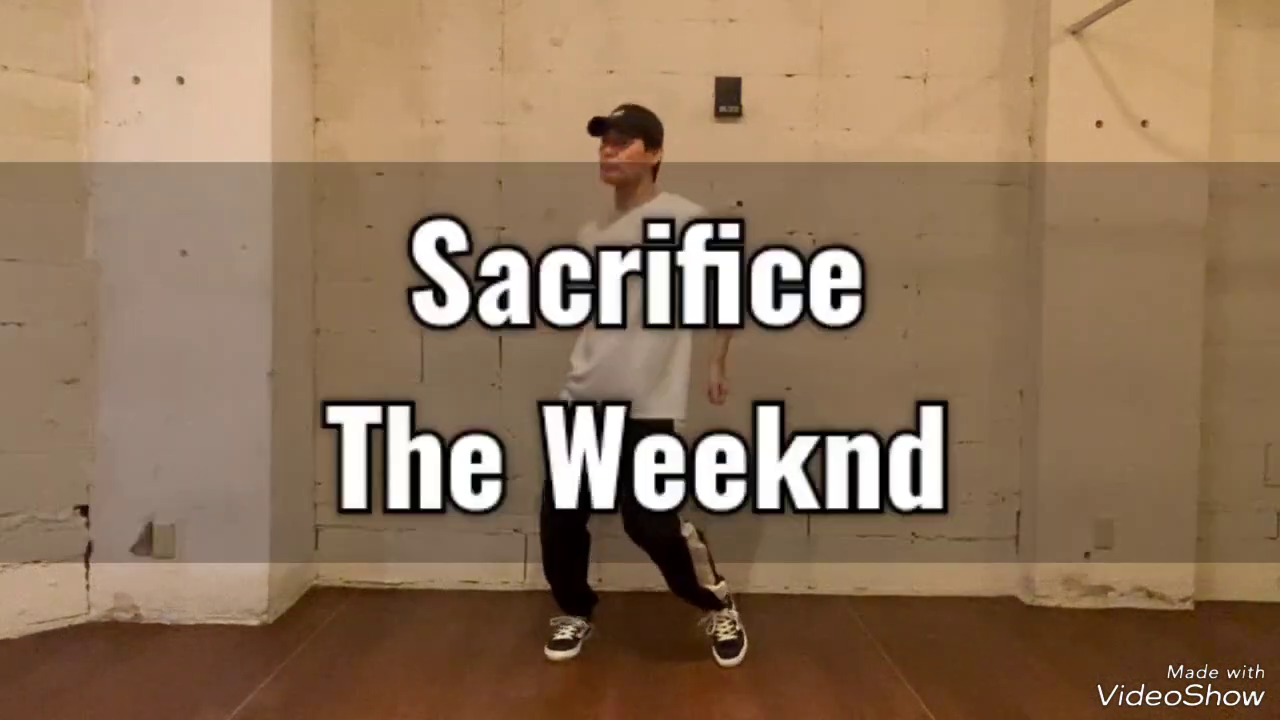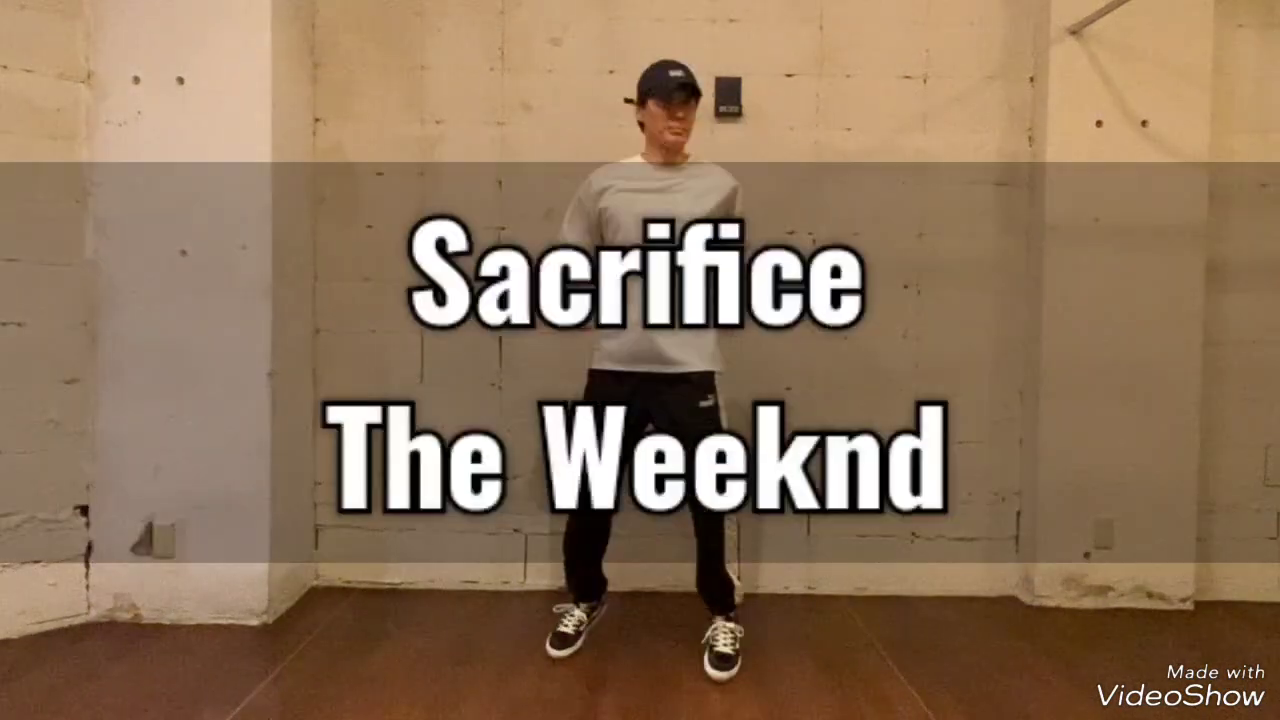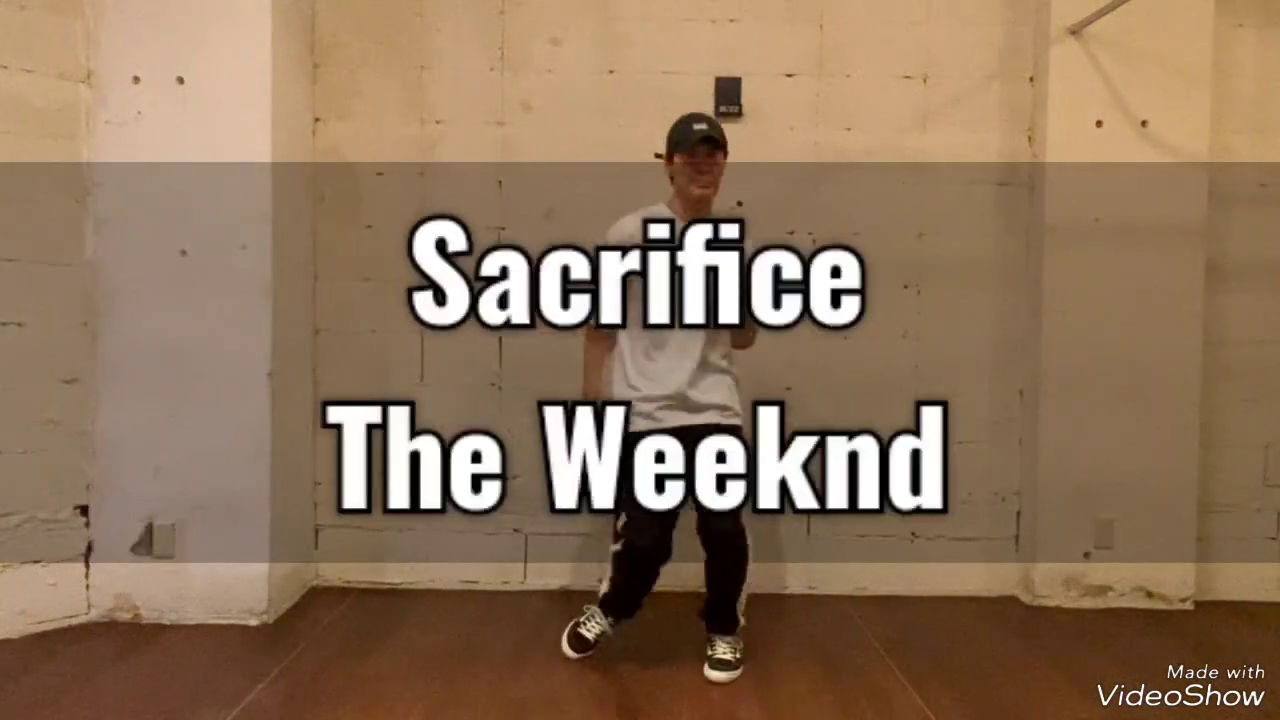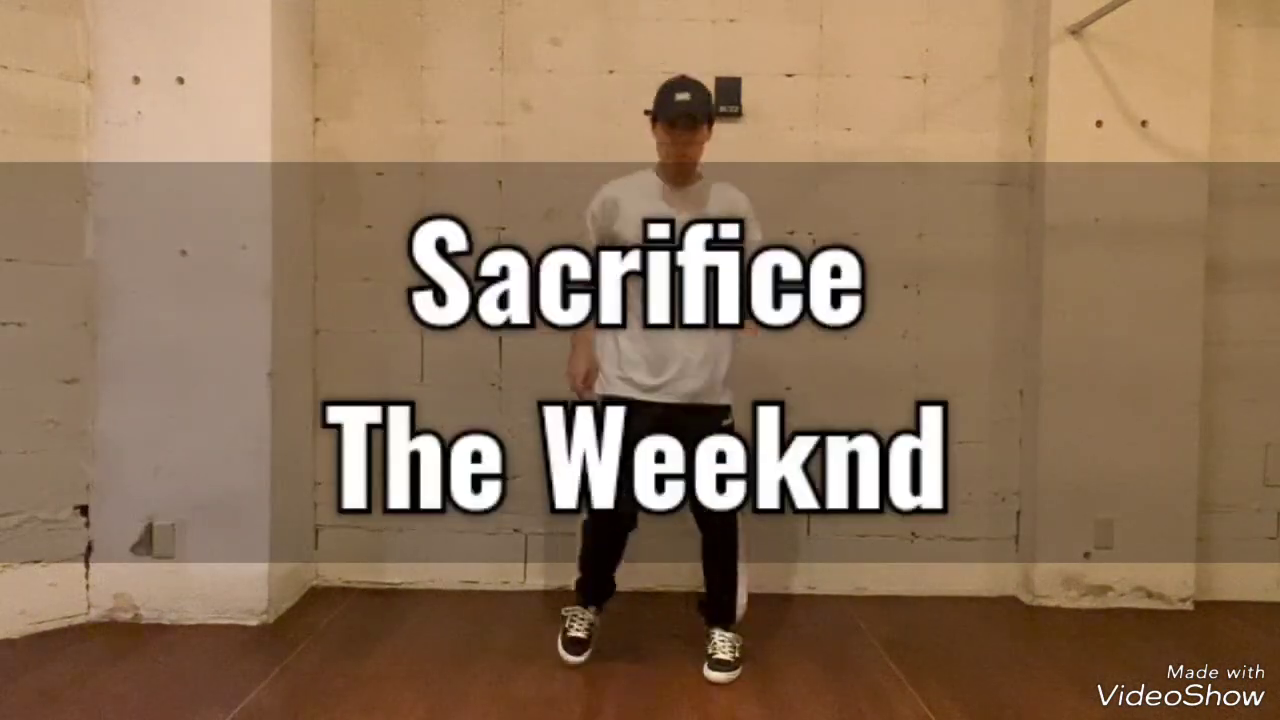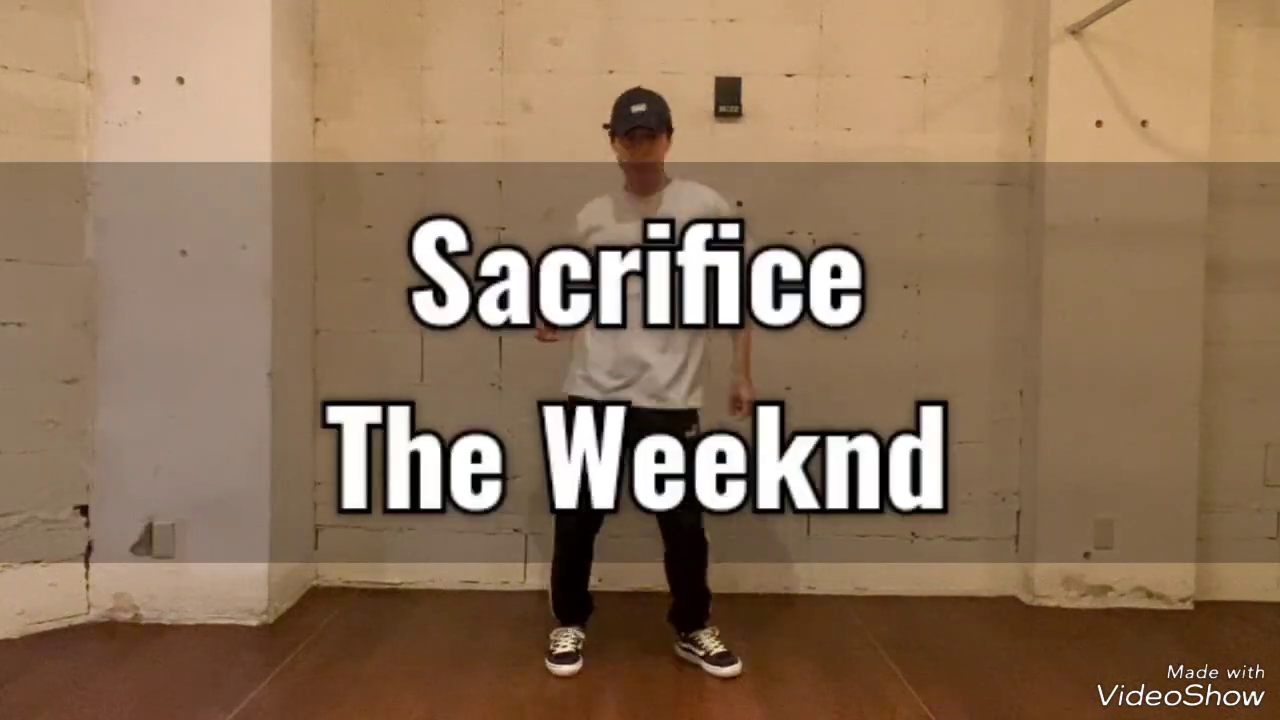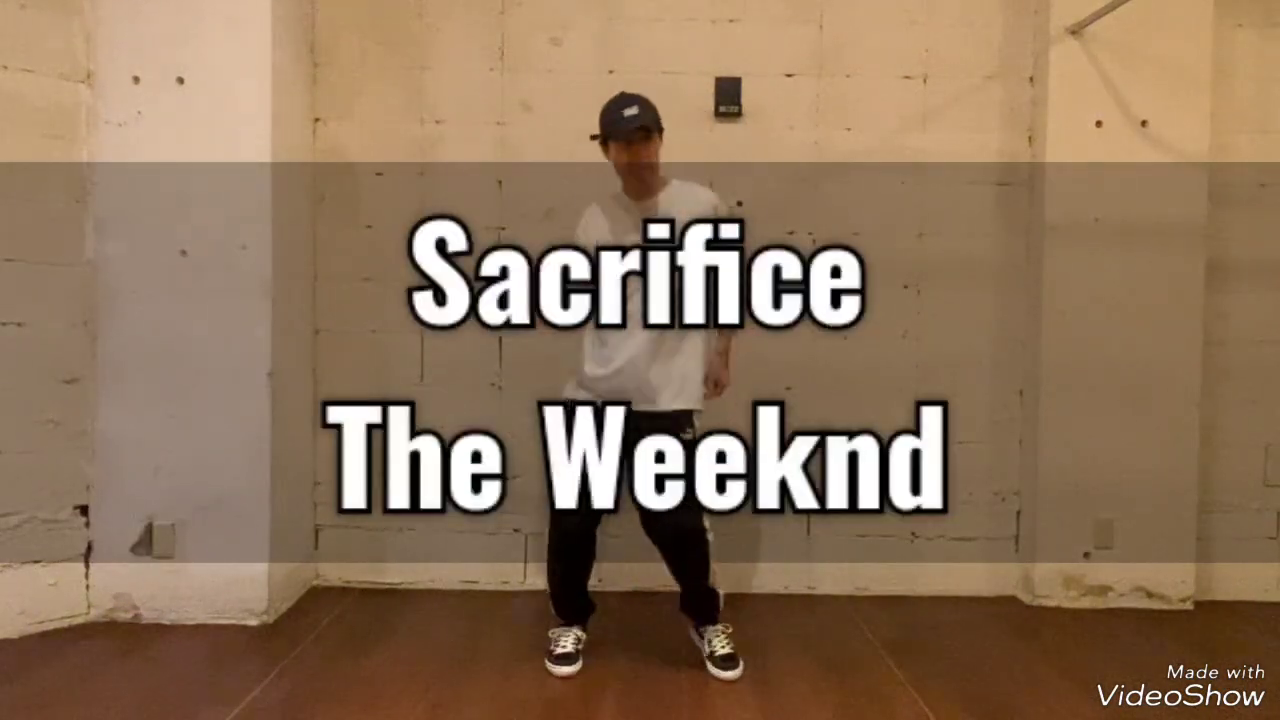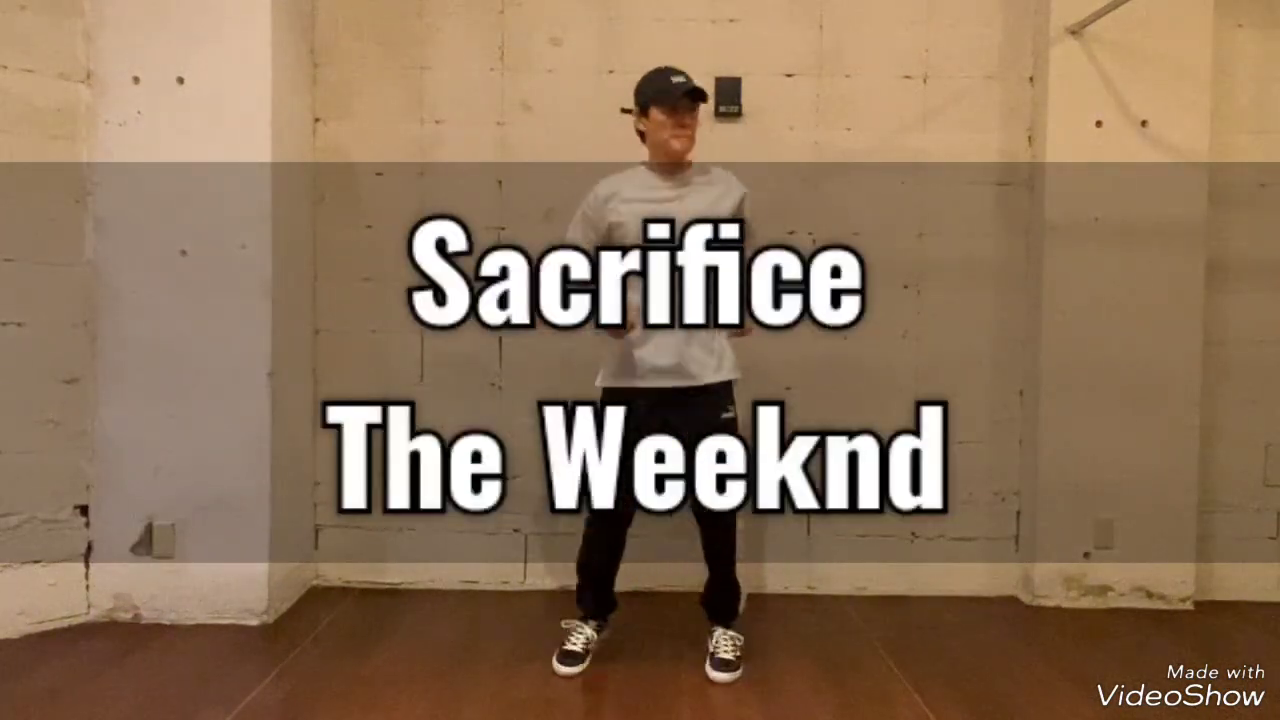
dt=0.2s
person 1, frame 1
left shoulder: (680, 216)
right shoulder: (598, 228)
left wrist: (719, 361)
left hip: (649, 404)
right hip: (583, 397)
left knee: (652, 521)
right knee: (559, 514)
left ankle: (720, 609)
right ankle: (574, 613)
person 1, frame 2
left shoulder: (720, 186)
right shoulder: (606, 183)
left hip: (689, 368)
right hip: (616, 364)
left knee: (707, 497)
right knee: (595, 492)
left ankle: (723, 618)
right ankle: (581, 603)
person 1, frame 3
right shoulder: (631, 231)
left wrist: (742, 325)
right wrist: (592, 379)
left hip: (714, 415)
right hip: (643, 415)
left knee: (726, 535)
right knee: (644, 544)
left ankle: (723, 633)
right ankle: (607, 611)
person 1, frame 4
left shoulder: (731, 203)
right shoulder: (617, 197)
left wrist: (747, 314)
right wrist: (582, 348)
left hip: (704, 390)
right hip: (627, 389)
left knee: (717, 514)
right knee: (613, 511)
left ankle: (722, 627)
right ankle: (585, 605)
person 1, frame 5
left shoulder: (707, 209)
right shoulder: (593, 216)
left wrist: (742, 373)
right wrist: (553, 317)
left hip: (669, 399)
right hip: (594, 396)
left knee: (681, 520)
right knee: (576, 518)
left ankle: (693, 628)
right ankle: (569, 623)
person 1, frame 6
left shoulder: (701, 205)
right shoulder: (595, 220)
left wrist: (721, 354)
left hip: (667, 399)
right hip: (596, 392)
left knee: (675, 521)
right knee: (572, 518)
left ankle: (707, 622)
right ankle: (569, 623)
person 1, frame 7
left shoulder: (727, 190)
right shoulder: (612, 194)
left hip: (707, 380)
right hip: (635, 382)
left knee: (718, 510)
right knee: (612, 507)
left ankle: (723, 628)
right ankle: (587, 622)
